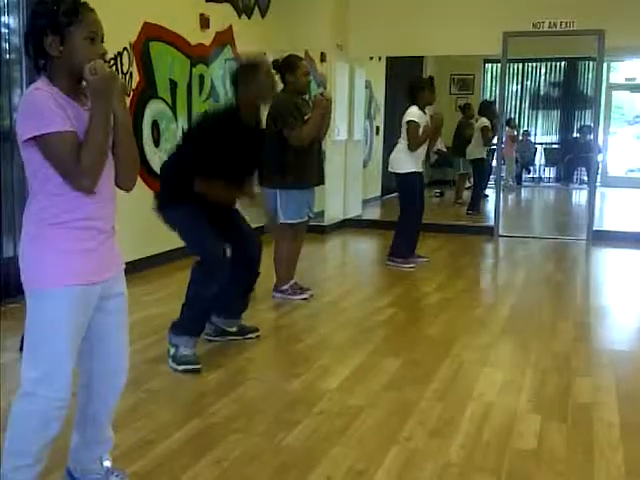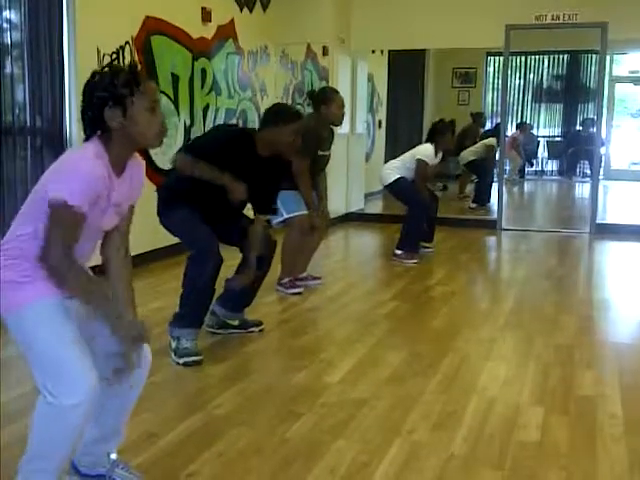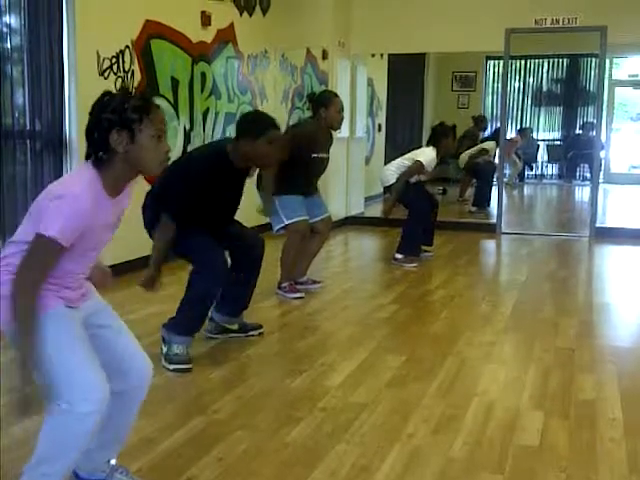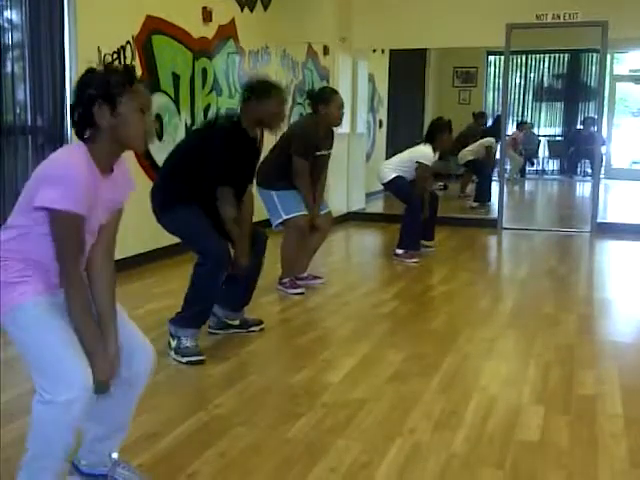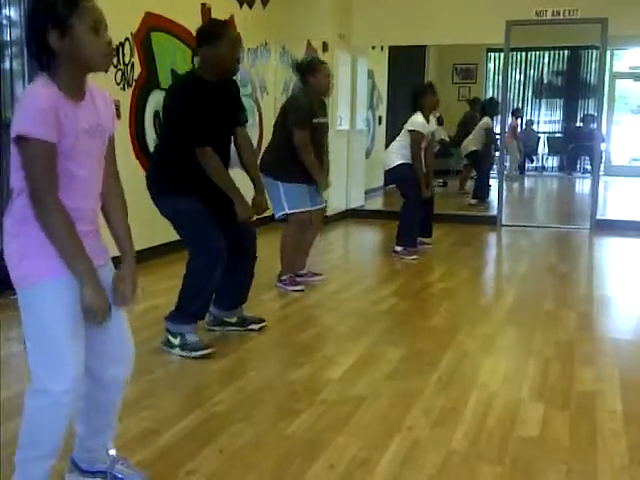
dt=1s
person 1, frame 1
left shoulder: (92, 101)
right shoulder: (39, 101)
left elbow: (127, 179)
right elbow: (83, 177)
left wrist: (118, 108)
right wrist: (101, 105)
left hip: (105, 263)
right hip: (59, 269)
left knee: (109, 373)
right knee: (49, 386)
person 1, frame 2
left shoulder: (133, 168)
right shoulder: (84, 168)
left elbow: (116, 248)
right elbow: (54, 256)
left wrist: (129, 320)
right wrist: (114, 316)
left hip: (70, 278)
left knee: (133, 358)
right knee: (76, 388)
person 1, frame 3
left shoulder: (120, 185)
right shoulder: (77, 198)
left hip: (73, 292)
right hip: (32, 297)
left knee: (134, 372)
right knee: (88, 394)
person 1, frame 4
left shoulder: (119, 174)
right shoulder: (69, 170)
left elbow: (100, 256)
right elbow: (72, 268)
left wrist: (110, 338)
right wrist: (95, 349)
left hip: (64, 282)
left knee: (137, 357)
right knee: (71, 385)
person 1, frame 5
left shoulder: (100, 102)
right shoulder: (39, 102)
left elbow: (109, 185)
right elbow: (45, 201)
left wrist: (127, 258)
right wrist: (86, 278)
left hip: (86, 249)
right hip: (45, 257)
left knee: (113, 360)
right knee: (59, 378)
person 2, frame 1
left shoulder: (253, 127)
right shoulder: (215, 124)
left elbow: (247, 177)
right elbow: (201, 183)
right wrist: (240, 197)
left hip: (213, 200)
right hip: (180, 199)
left knee: (249, 246)
right knee: (213, 257)
left ankle: (222, 320)
right ankle: (182, 338)
person 2, frame 2
left shoulder: (276, 166)
right shoulder: (231, 138)
left elbow: (261, 218)
right elbow: (181, 160)
left wrist: (251, 266)
right wrist: (227, 180)
left hip: (219, 206)
right hip: (180, 202)
left knee: (265, 244)
right knee: (207, 252)
left ankle: (225, 314)
right ankle: (183, 333)
person 2, frame 3
left shoulder: (240, 158)
right shoulder: (206, 167)
right elbow: (171, 219)
right wrist: (154, 270)
right hip: (165, 214)
left knee: (251, 246)
right knee: (214, 264)
left ankle: (224, 319)
right ankle: (175, 338)
person 2, frame 4
left shoulder: (251, 140)
right shoulder: (223, 134)
left elbow: (245, 193)
right elbow: (224, 197)
left wrist: (245, 243)
right wrist: (239, 248)
left hip: (204, 199)
right hip: (173, 200)
left knee: (255, 243)
right knee: (216, 254)
left ankle: (227, 313)
right ankle: (183, 331)
person 2, frame 5
left shoulder: (227, 87)
right shoulder: (186, 92)
left elbow: (241, 138)
right elbow: (204, 153)
left wrist: (259, 190)
right wrist: (239, 200)
left hip: (208, 184)
right hip: (174, 184)
left knee: (243, 238)
right knee: (210, 247)
left ankle: (224, 312)
right ankle: (179, 329)
person 3, frame 1
left shoulder: (302, 102)
right shoulder: (283, 104)
left elbow: (319, 136)
right elbow: (299, 139)
left wrist: (326, 110)
right wrist: (318, 111)
left hip: (302, 177)
right hip: (284, 179)
left knee: (299, 229)
right knee: (288, 230)
left ankle: (289, 280)
right ankle: (281, 286)
person 3, frame 2
left shoulder: (327, 132)
right shoulder: (308, 130)
left elbow: (319, 170)
right elbow: (300, 170)
left wrist: (323, 201)
right wrist: (311, 206)
left hip: (298, 182)
left knee: (320, 222)
right knee: (299, 223)
left ankle: (299, 273)
right ankle: (284, 279)
person 3, frame 3
left shoulder: (326, 136)
right shoulder: (303, 132)
left wrist: (314, 192)
right wrist: (268, 197)
left hip: (304, 188)
right hip: (281, 187)
left knee: (323, 227)
right knee: (299, 229)
left ankle: (299, 277)
right ankle: (284, 283)
person 3, frame 4
left shoulder: (328, 133)
right shoulder: (304, 131)
left elbow: (322, 171)
right elbow: (300, 173)
left wrist: (317, 204)
right wrist: (310, 206)
left hip: (301, 184)
right hip: (275, 182)
left knee: (323, 222)
right knee: (298, 224)
left ankle: (300, 273)
right ankle: (285, 279)
person 3, frame 5
left shoulder: (319, 104)
right shoulder: (299, 103)
left elbow: (322, 142)
right elbow: (302, 145)
left wrist: (324, 174)
right wrist: (319, 176)
left hip: (305, 172)
right hip: (283, 171)
left knee: (315, 218)
right knee: (298, 220)
left ankle: (299, 270)
right ankle: (284, 275)
person 4, frame 1
left shoulder: (423, 114)
right shoulder: (414, 114)
left elbow: (426, 145)
right elbow: (413, 145)
left wrist: (436, 129)
right wrist: (431, 130)
left hip: (414, 167)
right hip: (405, 166)
left knee: (417, 210)
right knee: (409, 211)
left ankle: (408, 253)
right ankle: (396, 256)
person 4, frame 2
left shoulder: (438, 152)
right shoulder: (427, 151)
left elbow: (426, 178)
right elbow: (418, 181)
left wrist: (429, 200)
right wrist: (427, 202)
left hip: (405, 177)
right hip: (392, 176)
left knee: (432, 201)
right knee: (418, 204)
left ankle: (420, 242)
right ankle: (402, 251)
person 4, frame 3
left shoulder: (435, 154)
right shoulder: (430, 156)
left elbow: (421, 174)
right elbow: (403, 177)
right wrist: (391, 201)
left hip: (408, 179)
right hip: (392, 177)
left knee: (431, 204)
right knee: (420, 207)
left ankle: (421, 246)
right ankle: (403, 254)
person 4, frame 4
left shoulder: (433, 151)
right shoulder: (427, 153)
left elbow: (427, 181)
right elbow: (419, 183)
left wrist: (426, 207)
right wrist: (421, 207)
left hip: (404, 175)
right hip: (390, 174)
left knee: (432, 199)
right knee: (415, 204)
left ankle: (422, 240)
right ankle: (402, 250)
person 4, frame 5
left shoulder: (431, 122)
right shoulder: (418, 122)
left elbow: (429, 153)
right elbow: (416, 156)
left wrist: (430, 182)
right wrist: (423, 186)
left hip: (408, 162)
right hip: (397, 162)
left knee: (426, 196)
right knee: (414, 199)
left ankle: (420, 237)
right ankle: (402, 246)
